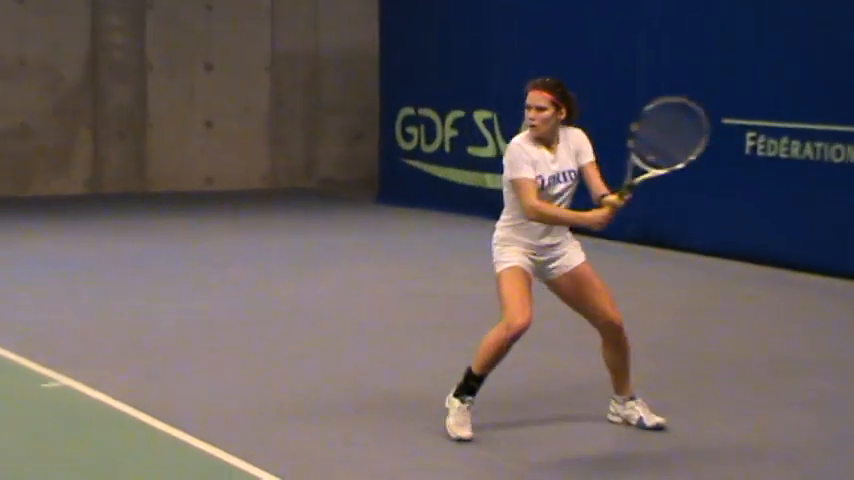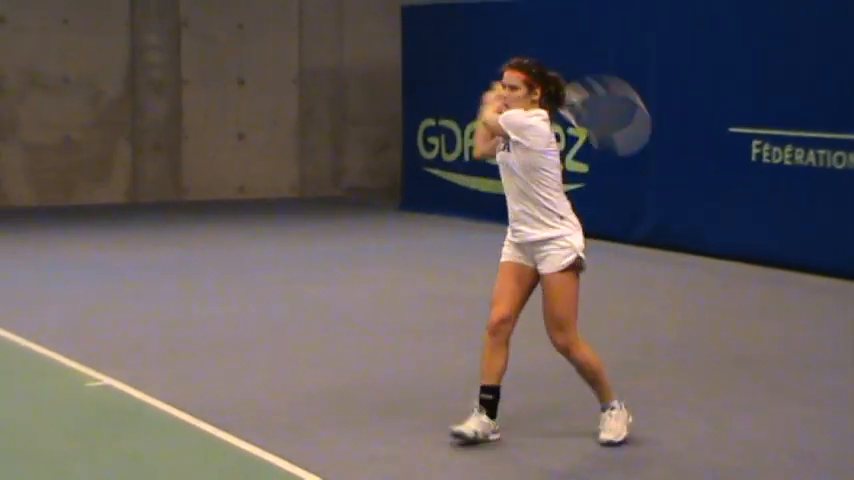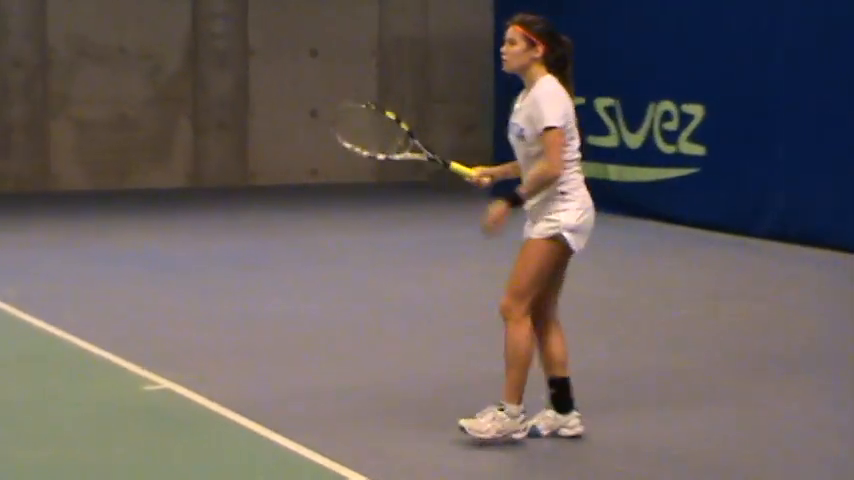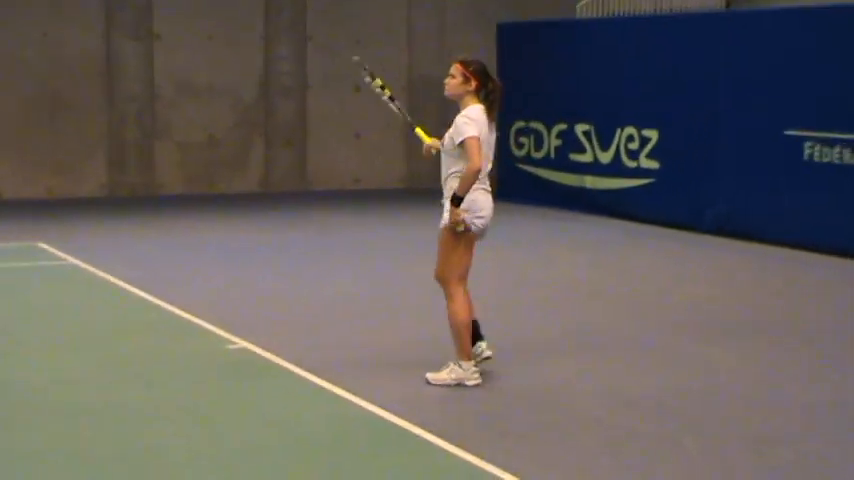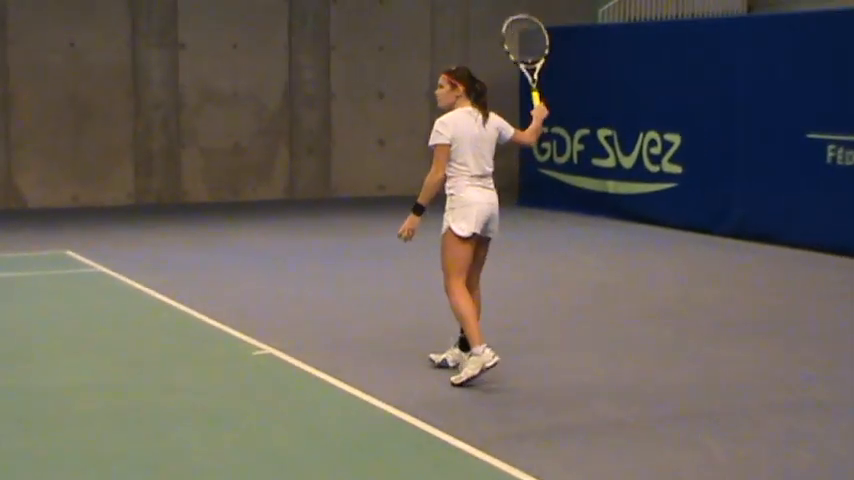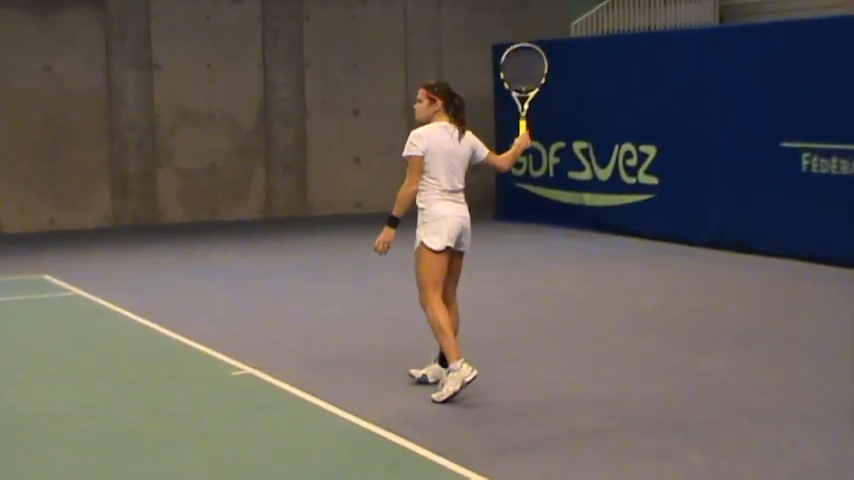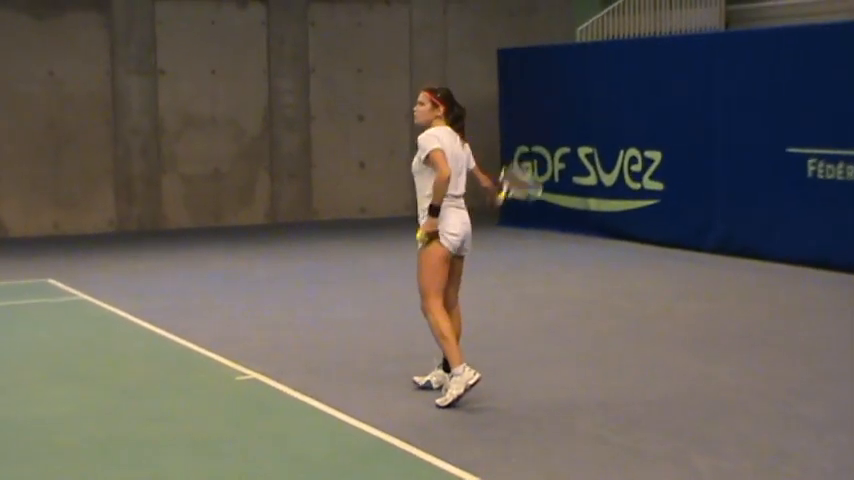
dt=0.7s
person 1, frame 1
left shoulder: (575, 138)
right shoulder: (520, 148)
left elbow: (597, 185)
right elbow: (532, 208)
left wrist: (610, 199)
right wrist: (587, 219)
left hip: (560, 249)
right hip: (516, 247)
left knee: (612, 323)
right knee: (516, 323)
left ankle: (624, 401)
right ankle: (461, 400)
person 1, frame 2
left shoulder: (526, 122)
right shoulder: (512, 130)
left elbow: (491, 121)
right elbow: (483, 150)
left wrist: (491, 109)
right wrist: (493, 109)
left hip: (556, 240)
right hip: (520, 240)
left knee: (564, 339)
right knee: (497, 322)
left ankle: (613, 408)
right ankle: (485, 416)
person 1, frame 3
left shoulder: (546, 95)
right shoulder: (529, 95)
left elbow: (554, 167)
left wrist: (509, 202)
right wrist: (497, 171)
left hip: (560, 216)
right hip: (548, 215)
left knee: (514, 308)
right knee: (539, 313)
right ankle: (563, 411)
person 1, frame 4
left shoulder: (467, 117)
right shoulder: (480, 115)
left elbow: (476, 165)
left wrist: (456, 202)
right wrist: (444, 146)
left hip: (466, 206)
right hip: (473, 205)
left knee: (453, 285)
right knee: (447, 278)
left ankle: (465, 366)
right ankle: (476, 343)
person 1, frame 5
left shoulder: (446, 123)
right shoulder: (491, 119)
left elbow: (438, 174)
right elbow: (528, 139)
left wrist: (415, 213)
right wrist: (539, 116)
left hip: (464, 203)
right hip: (489, 202)
left knee: (454, 284)
right knee: (471, 283)
left ankle: (480, 351)
right ankle: (463, 349)
person 1, frame 6
left shoulder: (421, 135)
right shoulder: (466, 137)
left elbow: (411, 186)
right elbow: (503, 164)
left wrist: (391, 225)
right wrist: (521, 146)
left hip: (436, 218)
right hip: (460, 217)
left knee: (430, 298)
right knee: (448, 297)
left ankle: (458, 366)
right ankle: (443, 365)
person 1, frame 7
left shoulder: (431, 137)
right shoulder: (457, 140)
left elbow: (444, 173)
right elbow: (482, 181)
left wrist: (431, 216)
right wrist: (494, 196)
left hip: (441, 226)
right hip: (458, 224)
left knee: (432, 303)
right knee: (449, 303)
left ankle: (461, 371)
right ankle: (446, 370)
